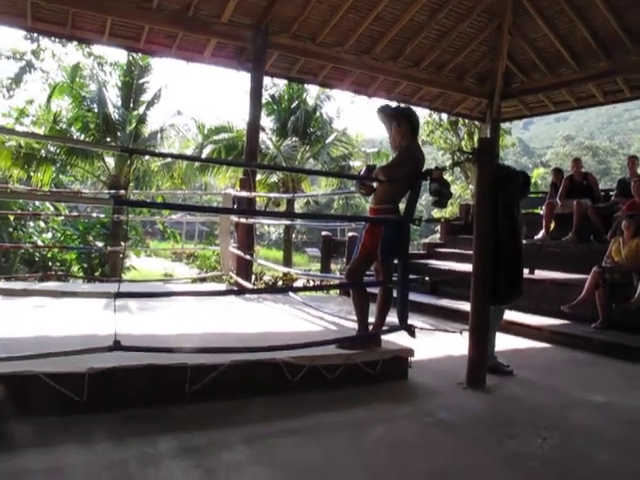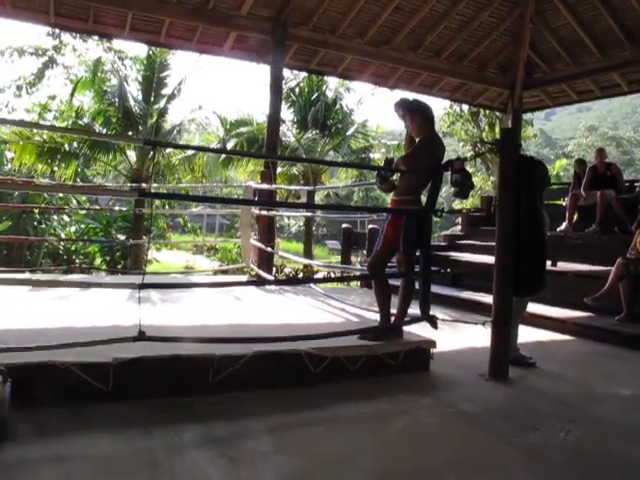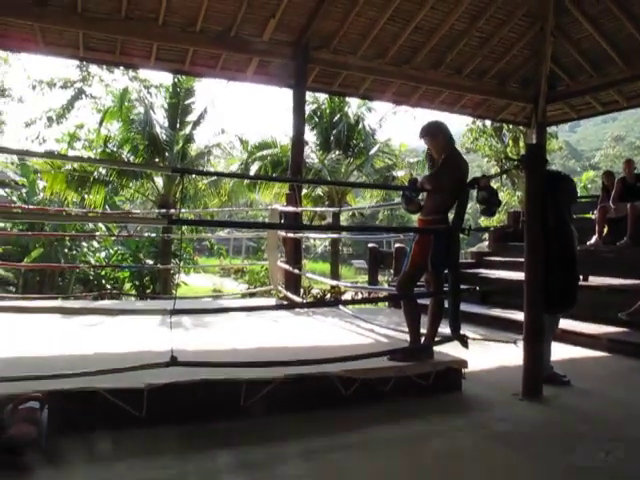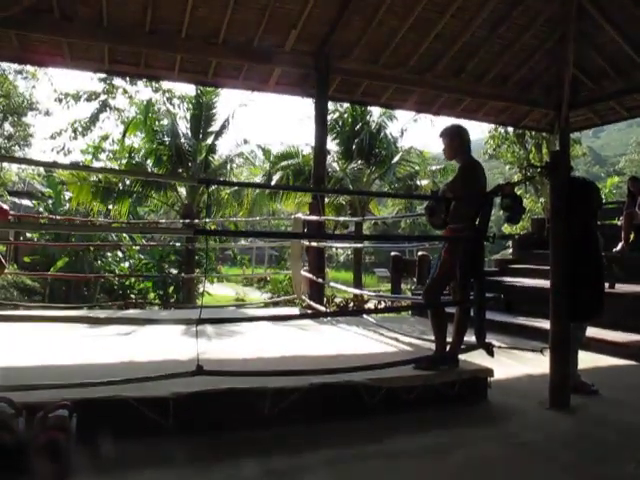
dt=1s
person 1, frame 1
left shoulder: (410, 151)
right shoulder: (412, 152)
left elbow: (387, 172)
left wrist: (375, 172)
left hip: (383, 219)
right hip: (388, 219)
left knee: (354, 274)
right knee: (384, 277)
left ankle: (364, 334)
right ankle: (373, 334)
person 1, frame 2
left shoulder: (429, 141)
right shoulder: (432, 143)
left elbow: (406, 162)
right elbow: (411, 160)
left wrist: (395, 163)
right wrist: (407, 129)
left hip: (405, 211)
right hip: (411, 210)
left knee: (376, 265)
right knee: (406, 269)
left ankle: (386, 325)
right ankle: (396, 325)
person 1, frame 3
left shoulder: (450, 160)
right shoulder: (457, 161)
left elbow: (429, 182)
left wrist: (420, 182)
left hip: (432, 230)
right hip: (440, 229)
left knee: (405, 285)
right knee: (435, 287)
left ankle: (416, 346)
right ankle: (427, 345)
person 1, frame 4
left shoulder: (467, 168)
right shoulder: (475, 168)
left elbow: (448, 191)
left wrist: (442, 194)
left hip: (459, 238)
right hip: (467, 238)
left knee: (432, 292)
right knee: (461, 296)
left ankle: (440, 353)
right ankle: (452, 354)
person 2, frame 1
left shoulder: (507, 206)
right shoulder: (506, 206)
right elbow: (510, 236)
left hip: (503, 262)
right hip: (502, 263)
left knee: (496, 307)
right knee: (496, 307)
left ankle: (487, 356)
right ankle: (487, 358)
person 2, frame 2
left shoulder: (528, 197)
right shoulder: (527, 198)
left hip: (524, 250)
right hip: (525, 251)
left knee: (519, 297)
right knee: (520, 297)
left ankle: (510, 349)
right ankle: (510, 351)
person 2, frame 3
left shoulder: (555, 215)
right shoulder: (555, 217)
right elbow: (559, 246)
left hip: (553, 272)
right hip: (554, 274)
left knee: (547, 322)
right knee: (548, 322)
left ankle: (544, 367)
right ankle: (544, 370)
person 2, frame 4
left shoulder: (566, 189)
right shoulder: (583, 187)
left hip: (576, 260)
right hip: (582, 261)
left knee: (575, 316)
right knee: (578, 317)
left ankle: (569, 373)
right ankle: (571, 375)
